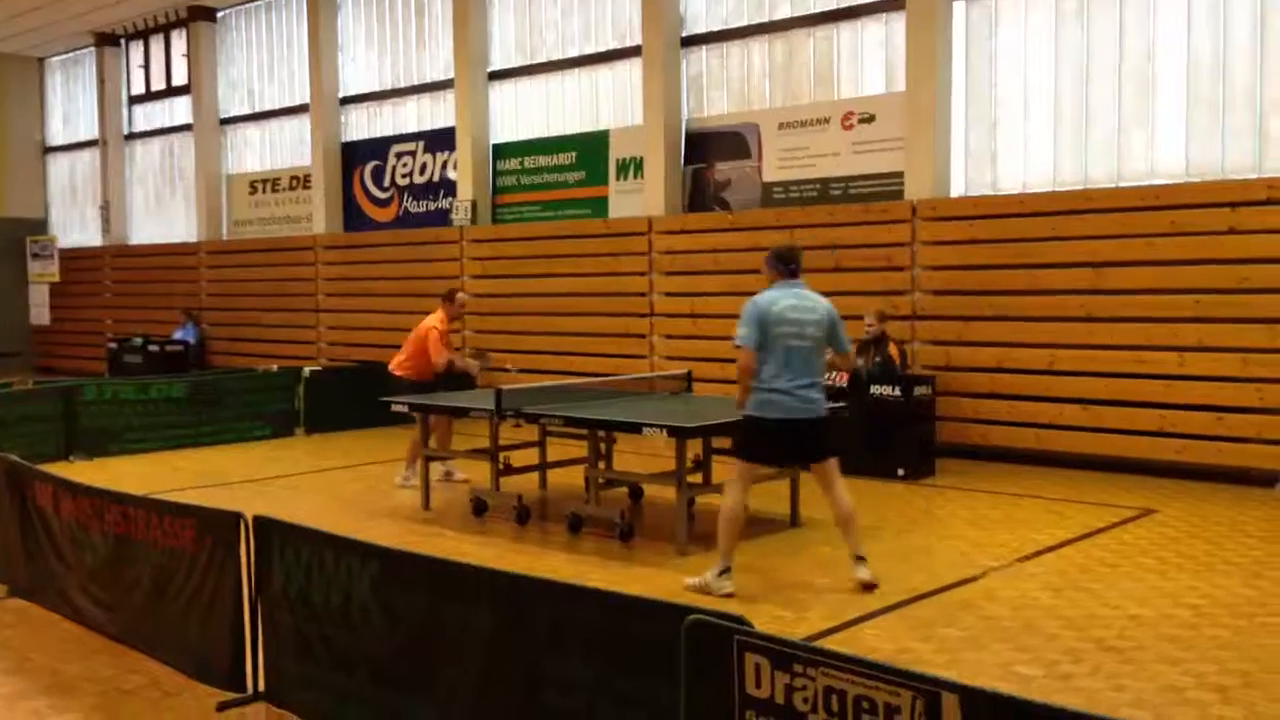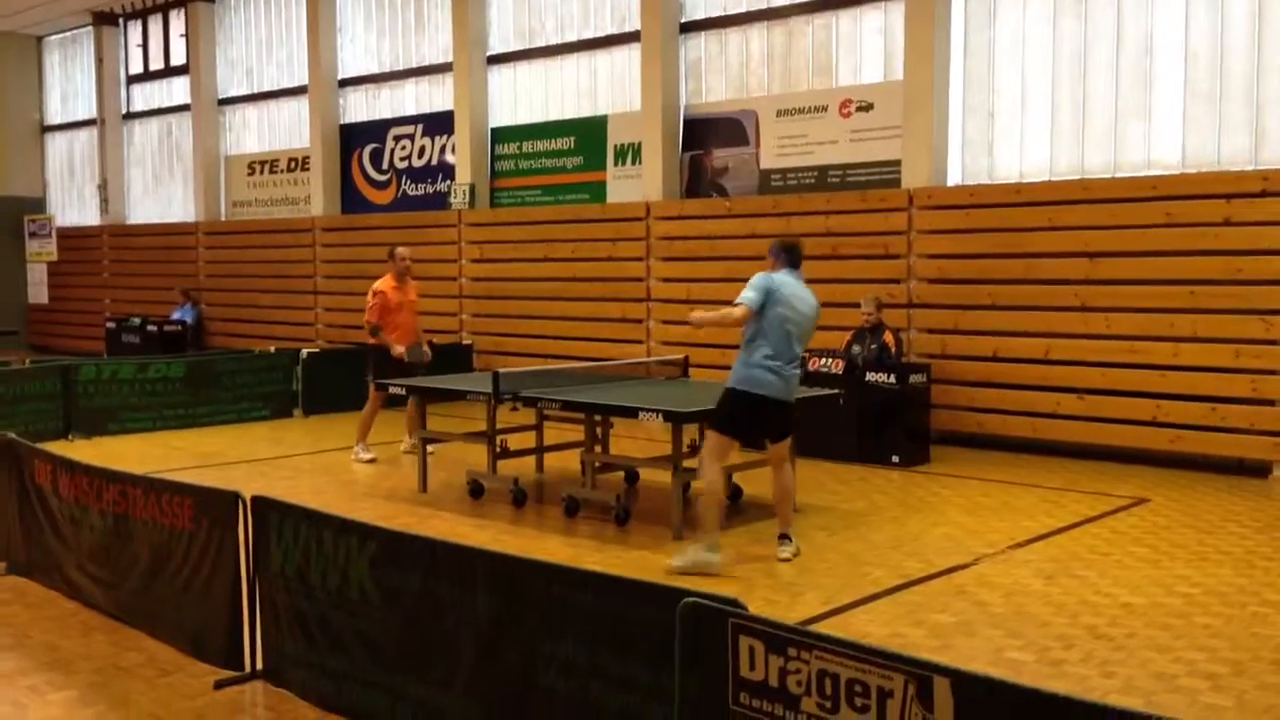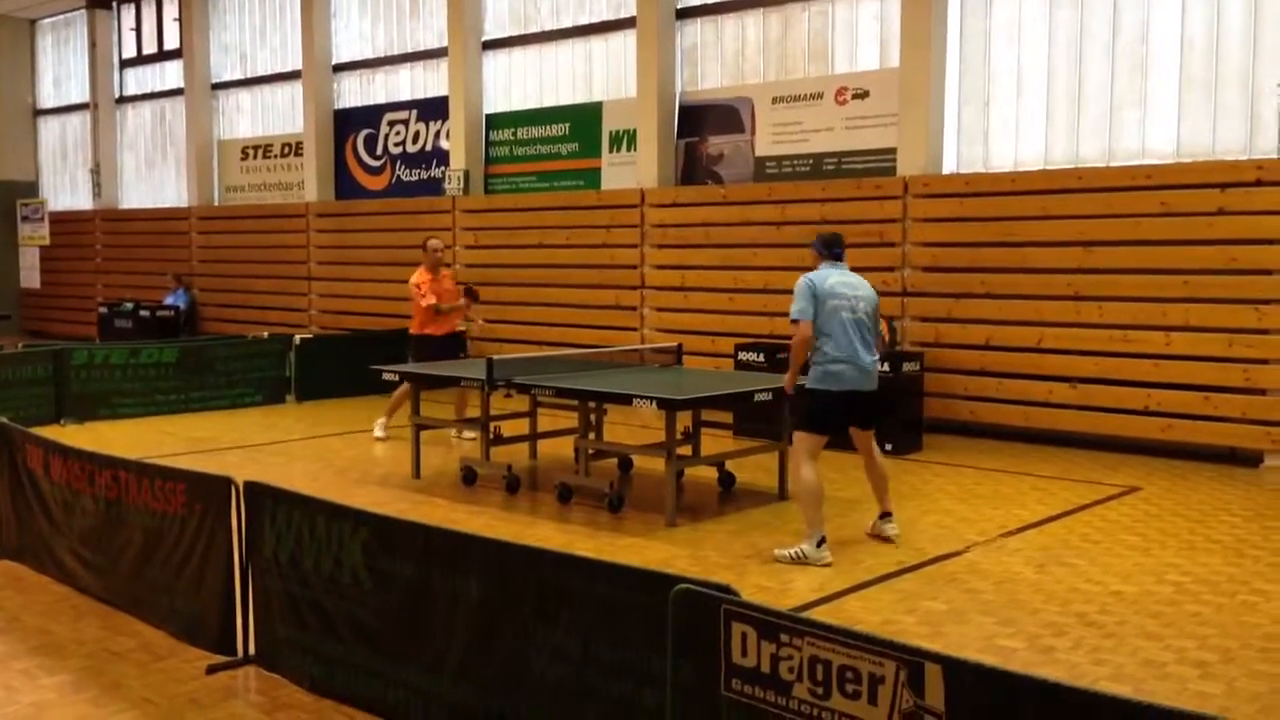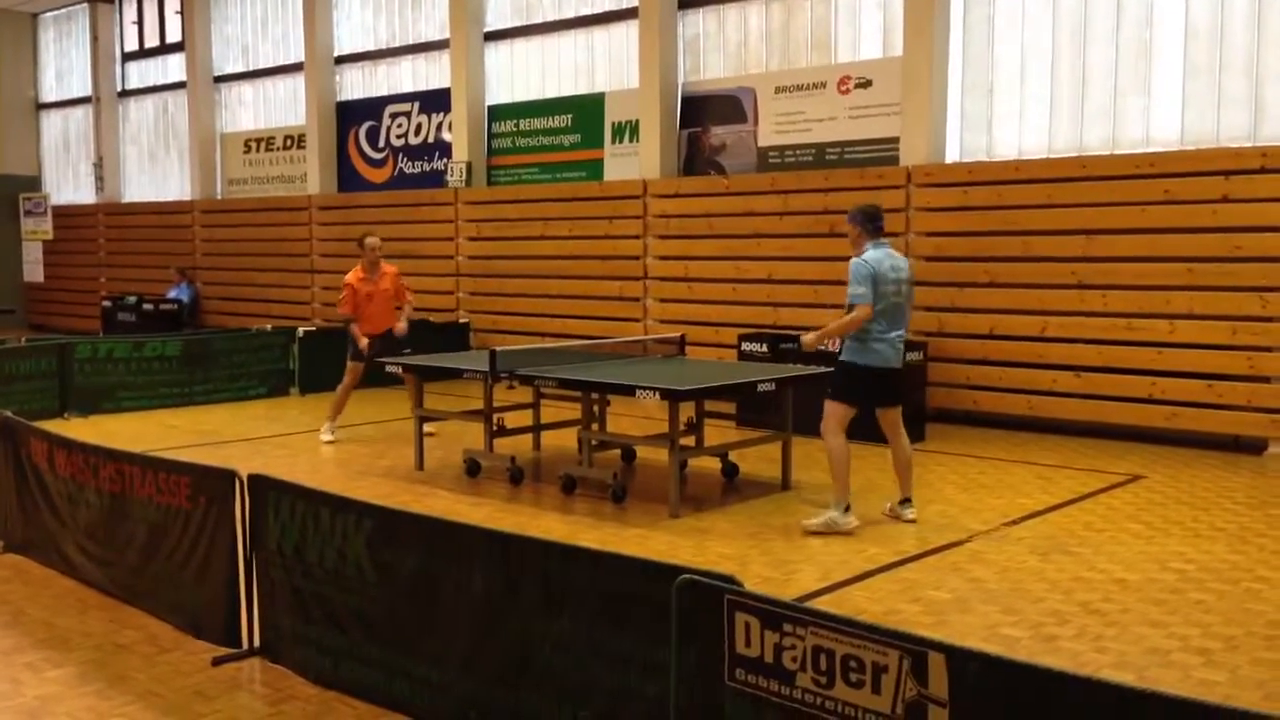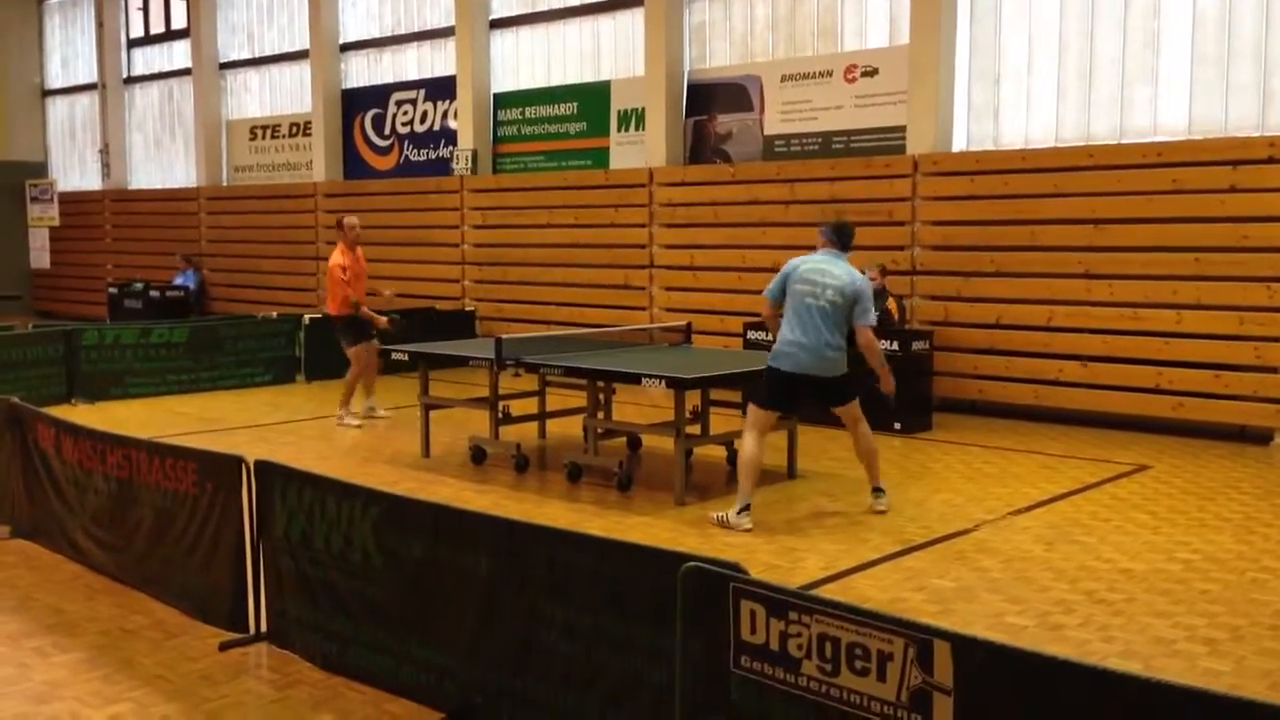
dt=1s
person 1, frame 1
left shoulder: (759, 304)
right shoulder: (824, 307)
left elbow: (746, 365)
right elbow: (847, 360)
left wrist: (743, 394)
left hip: (767, 410)
right hip: (812, 411)
left knee: (737, 487)
right knee: (834, 486)
left ankle: (722, 573)
right ankle: (859, 564)
person 1, frame 2
left shoulder: (767, 281)
right shoulder: (812, 302)
left elbow: (739, 315)
left wrist: (702, 319)
left hip: (748, 385)
right hip: (783, 391)
left knee: (711, 460)
right knee: (781, 463)
left ankle: (708, 548)
right ankle: (785, 540)
person 1, frame 3
left shoulder: (810, 282)
right shoulder: (865, 286)
left elbow: (804, 334)
left wrist: (792, 374)
left hip: (827, 382)
right hip: (866, 382)
left knee: (802, 458)
right knee: (868, 449)
left ankle: (816, 543)
right ankle: (886, 520)
person 1, frame 4
left shoulder: (862, 263)
right shoulder: (901, 262)
left elbow: (862, 315)
left wrist: (819, 336)
left hip: (861, 359)
right hip: (892, 358)
left knee: (832, 428)
right knee: (895, 430)
left ankle: (841, 510)
right ankle: (905, 503)
person 1, frame 5
left shoulder: (796, 265)
right shoulder: (858, 282)
left elbow: (768, 313)
right elbow: (865, 340)
right wrist: (885, 375)
left hip: (784, 363)
right hip: (830, 369)
left knee: (752, 432)
right knee: (857, 423)
left ankle: (741, 510)
right ankle: (877, 493)
person 2, frame 1
left shoulder: (444, 324)
right shoulder: (434, 327)
left elbow: (448, 354)
right elbow: (443, 364)
left wrist: (465, 363)
right wrist: (469, 367)
left hip: (422, 377)
right hip: (405, 378)
left knee: (444, 416)
right knee: (428, 423)
left ankle: (445, 466)
right ankle: (407, 473)
person 2, frame 2
left shoulder: (412, 287)
right shoulder: (380, 289)
right elbow: (371, 325)
left wrist: (423, 343)
right wrist: (392, 346)
left hip: (408, 350)
right hip: (383, 351)
left knee: (417, 395)
right knee: (376, 400)
left ankle: (411, 441)
right ankle: (360, 446)
person 2, frame 3
left shoulder: (448, 275)
right shoulder: (418, 281)
right elbow: (436, 309)
left wrist: (472, 317)
right wrist: (459, 304)
left hip: (449, 336)
right hip: (424, 338)
right knee: (410, 385)
left ankle: (459, 428)
right ankle: (383, 421)
person 2, frame 4
left shoulder: (393, 273)
right shoulder: (351, 280)
left elbow: (407, 300)
right elbow: (347, 316)
left wrist: (403, 321)
right wrist: (360, 339)
left hip: (390, 333)
right hip: (362, 335)
right knee: (348, 381)
right ankle: (329, 426)
person 2, frame 5
left shoulder: (357, 251)
right shoulder: (339, 263)
right elbow: (351, 301)
right wrist: (377, 319)
left hip: (358, 315)
right hip: (343, 317)
left knee: (373, 358)
right knee: (360, 364)
left ankle: (370, 406)
right ankle: (343, 412)
